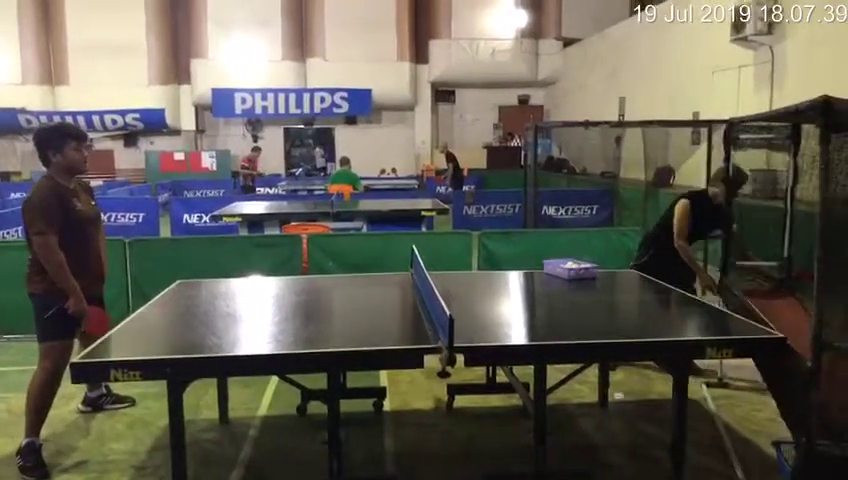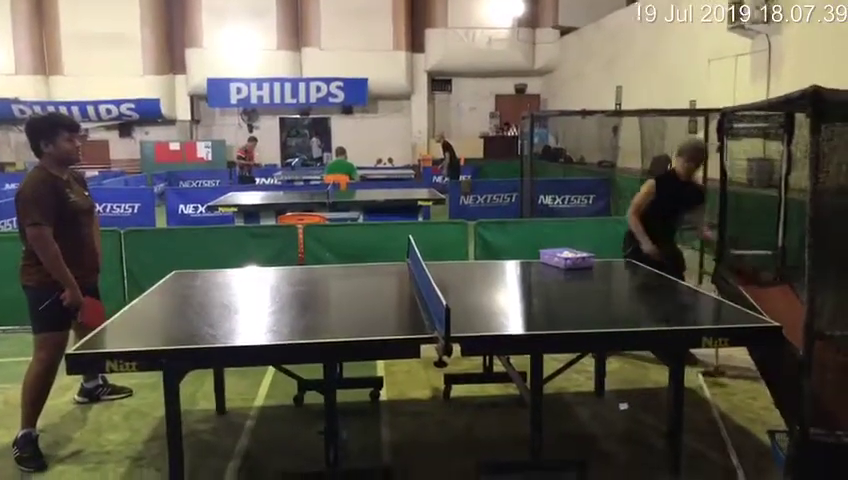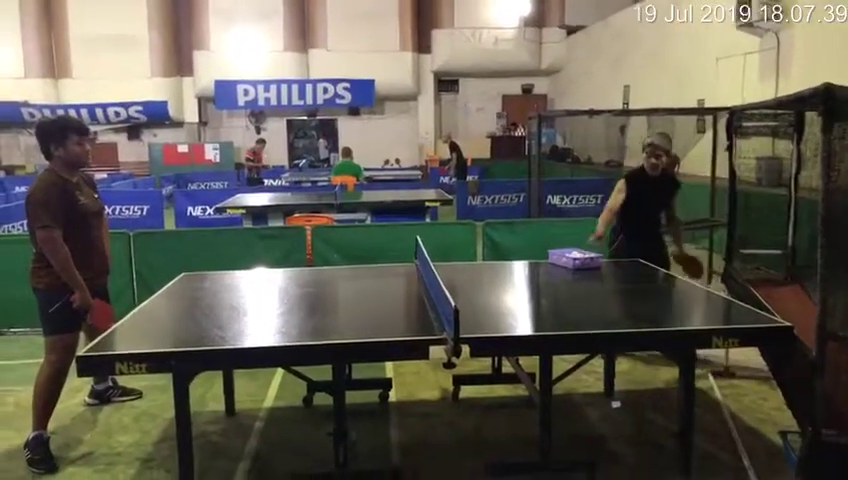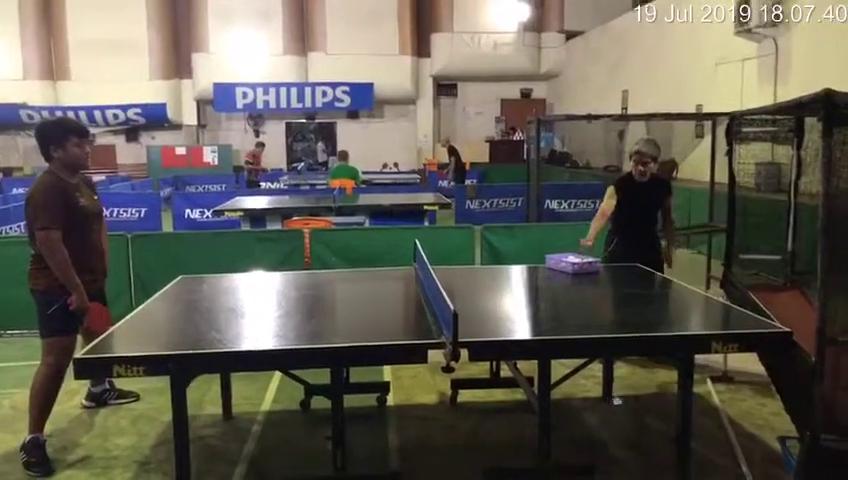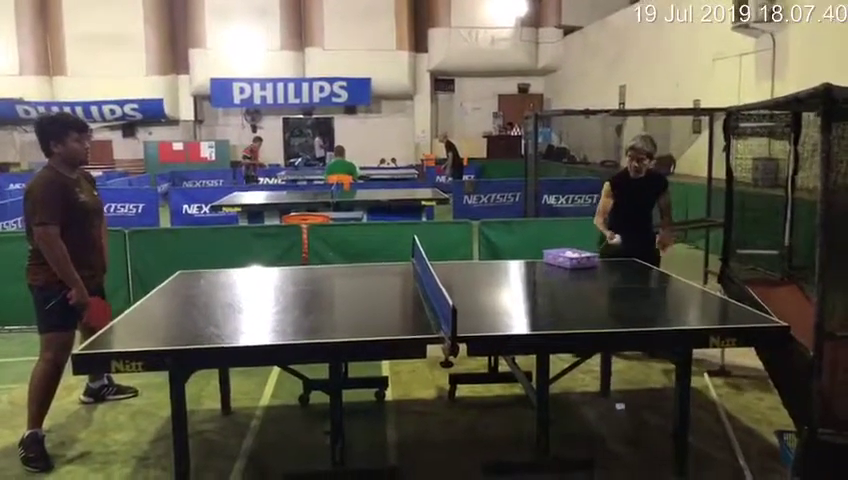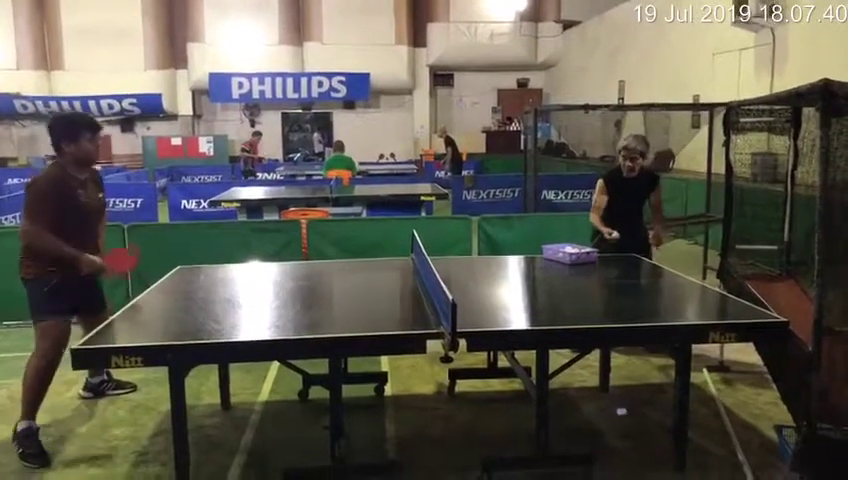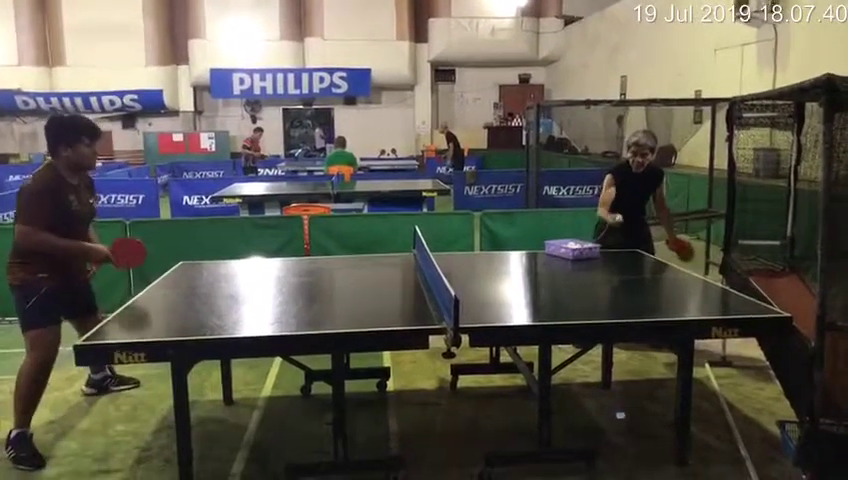
dt=0.3s
person 1, frame 1
left shoulder: (83, 188)
right shoulder: (44, 196)
right elbow: (47, 250)
left wrist: (99, 273)
right wrist: (73, 294)
left hip: (89, 286)
right hip: (56, 293)
left knee: (96, 341)
right knee: (52, 363)
left ankle: (95, 394)
right ankle: (29, 445)
person 1, frame 2
left shoulder: (75, 178)
right shoulder: (36, 186)
left elbow: (90, 220)
right elbow: (40, 241)
left wrist: (93, 265)
right wrist: (68, 285)
left hip: (83, 277)
right hip: (50, 284)
left knee: (91, 332)
right knee: (48, 354)
left ankle: (91, 385)
right ankle: (26, 436)
person 1, frame 3
left shoulder: (85, 181)
right shoulder: (46, 189)
left elbow: (99, 223)
right elbow: (50, 243)
left wrist: (103, 268)
right wrist: (78, 288)
left hip: (92, 280)
right hip: (60, 287)
left knee: (102, 334)
right knee: (59, 356)
left ankle: (102, 387)
right ankle: (36, 438)
person 1, frame 4
left shoulder: (85, 183)
right shoulder: (46, 190)
right elbow: (49, 245)
left wrist: (100, 271)
right wrist: (76, 291)
left hip: (90, 282)
right hip: (58, 288)
left knee: (99, 338)
right knee: (56, 359)
left ankle: (99, 389)
right ankle: (33, 441)
person 1, frame 5
left shoulder: (85, 179)
right shoulder: (45, 185)
left elbow: (97, 221)
right elbow: (46, 239)
left wrist: (100, 266)
right wrist: (74, 283)
left hip: (88, 278)
right hip: (56, 283)
left knee: (97, 332)
right knee: (54, 354)
left ankle: (97, 385)
right ankle: (31, 437)
person 1, frame 6
left shoulder: (92, 177)
right shoulder: (48, 182)
right elbow: (32, 233)
left wrist: (96, 255)
right wrist: (80, 258)
left hip: (82, 270)
right hip: (48, 273)
left knee: (100, 325)
right knee: (50, 345)
left ankle: (97, 380)
right ankle: (25, 429)
person 1, frame 7
left shoulder: (84, 181)
right shoulder: (41, 186)
right elbow: (26, 236)
left wrist: (93, 249)
right wrist: (84, 249)
left hip: (70, 273)
right hip: (35, 278)
left knee: (94, 327)
right knee: (42, 353)
left ankle: (99, 376)
right ankle: (18, 436)
person 2, frame 1
left shoulder: (722, 215)
right shoulder: (689, 202)
right elbow: (680, 242)
right wrist: (702, 274)
left hip: (678, 259)
right hip: (654, 253)
person 2, frame 2
left shoulder: (696, 192)
right shoulder: (656, 183)
left elbow: (699, 224)
right elbow: (632, 215)
right wrist: (645, 242)
left hip: (665, 246)
right hip: (641, 246)
person 2, frame 3
left shoulder: (671, 183)
right shoulder: (629, 181)
left elbow: (671, 218)
right elbow: (610, 210)
left wrist: (680, 248)
right wrist: (600, 231)
left hip: (653, 242)
right hip: (625, 241)
person 2, frame 4
left shoulder: (663, 186)
right shoulder: (618, 187)
left elbow: (667, 220)
right elbow: (602, 215)
left wrist: (669, 246)
right wrist: (590, 238)
left hip: (650, 246)
right hip: (620, 246)
person 2, frame 5
left shoulder: (659, 183)
right shoulder: (614, 183)
left elbow: (666, 215)
right elbow: (599, 216)
left wrist: (665, 234)
right wrist: (607, 232)
left hip: (646, 243)
right hip: (616, 243)
person 2, frame 6
left shoulder: (651, 180)
right shoulder: (607, 180)
left elbow: (657, 211)
right elbow: (594, 214)
left wrist: (658, 231)
right wrist: (603, 229)
left hip: (637, 237)
right hip: (609, 238)
person 2, frame 7
left shoulder: (656, 175)
right shoulder: (615, 174)
left elbow: (661, 208)
right elbow: (601, 210)
left wrist: (672, 237)
right wrist: (610, 219)
left hip: (639, 232)
right hip: (611, 233)
